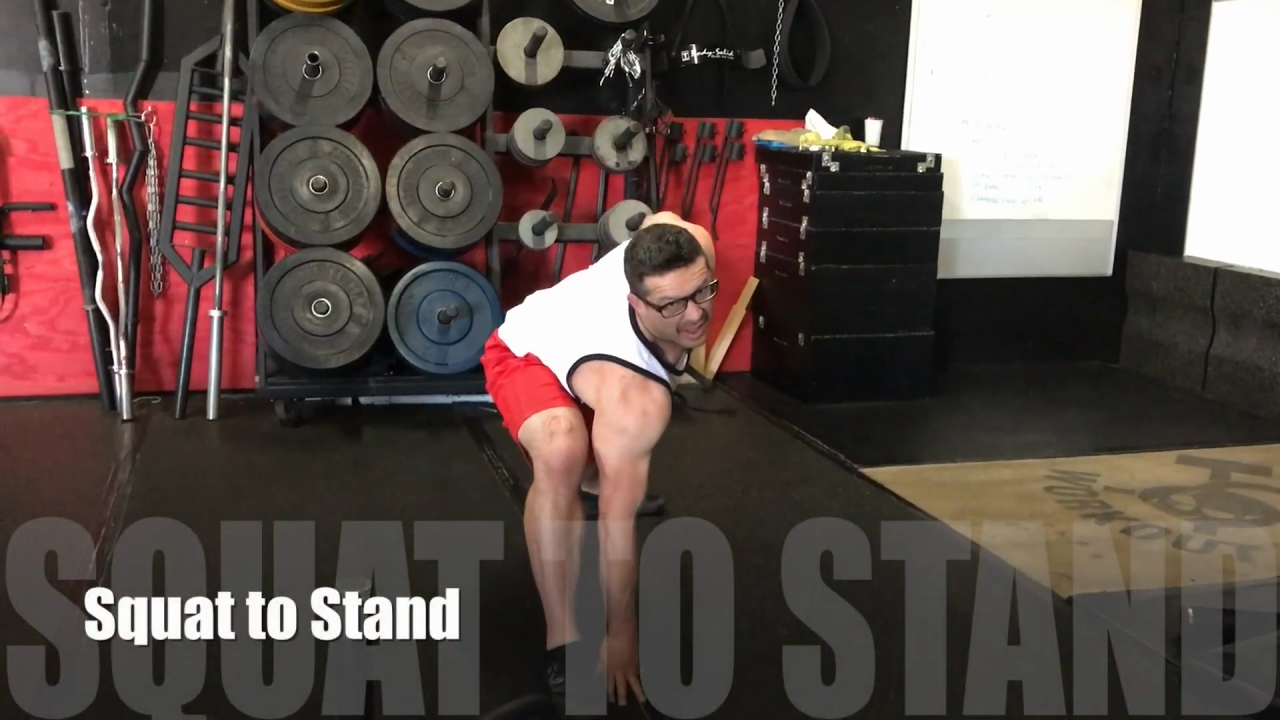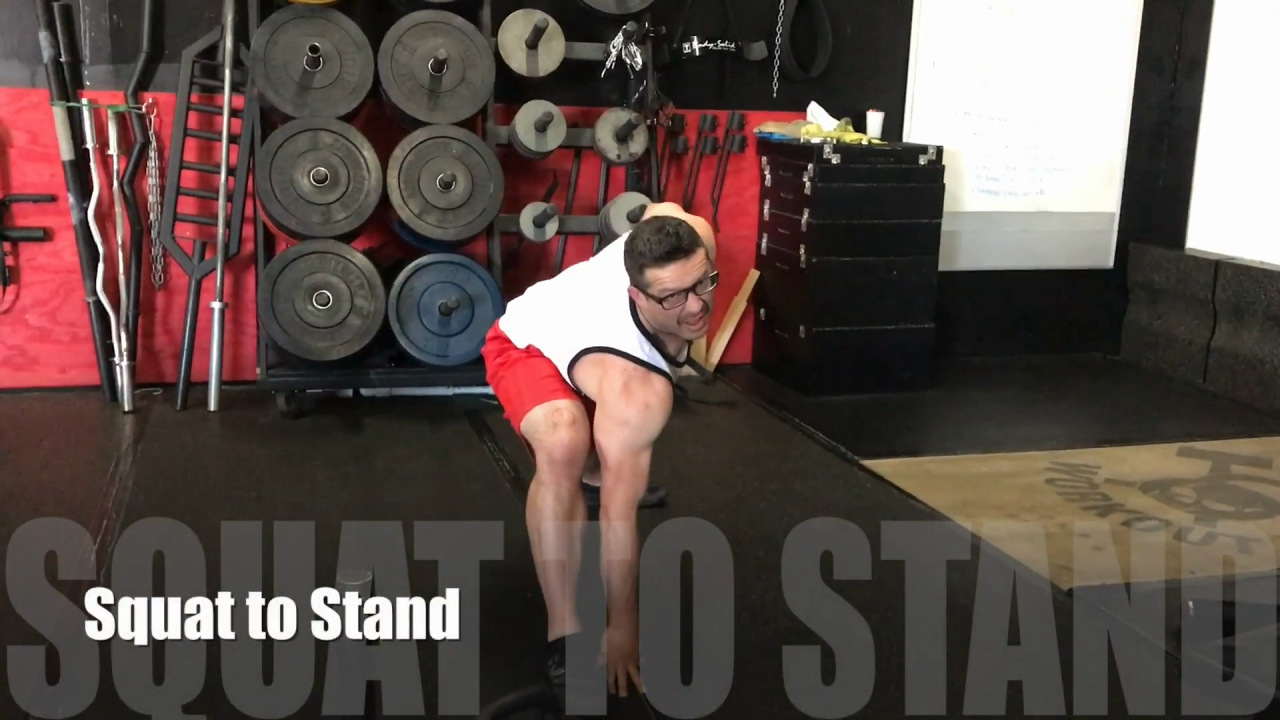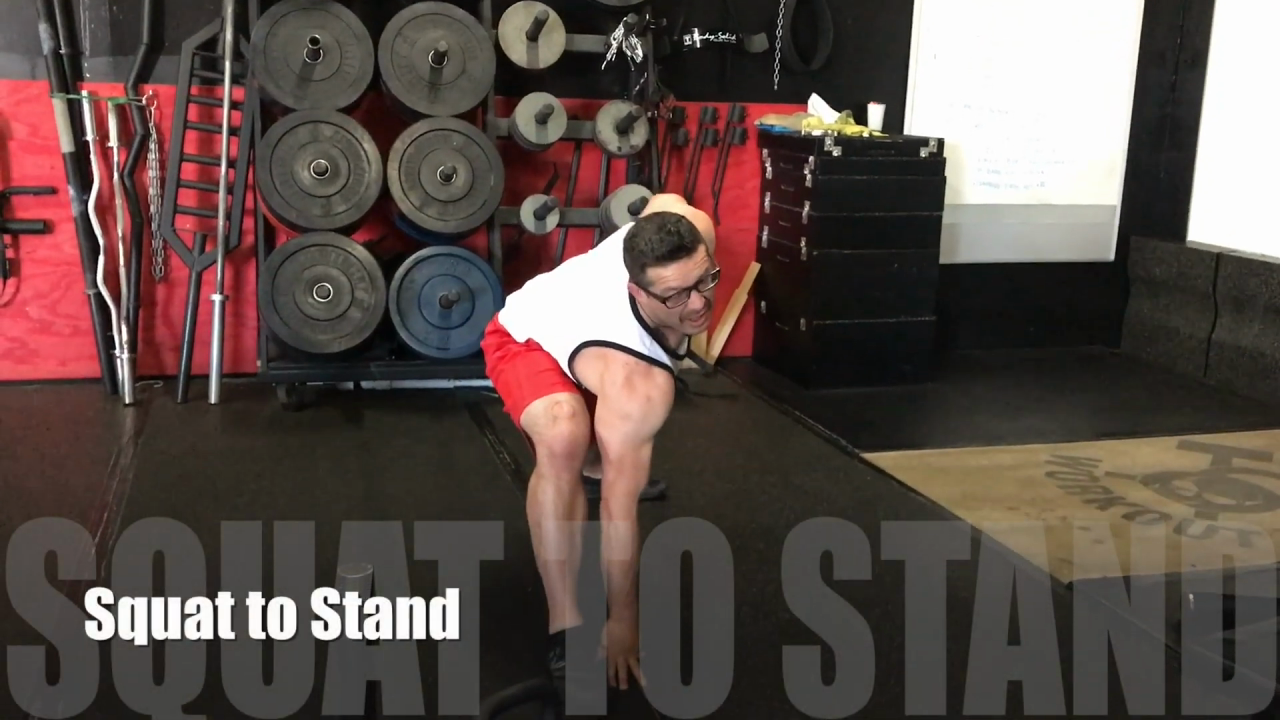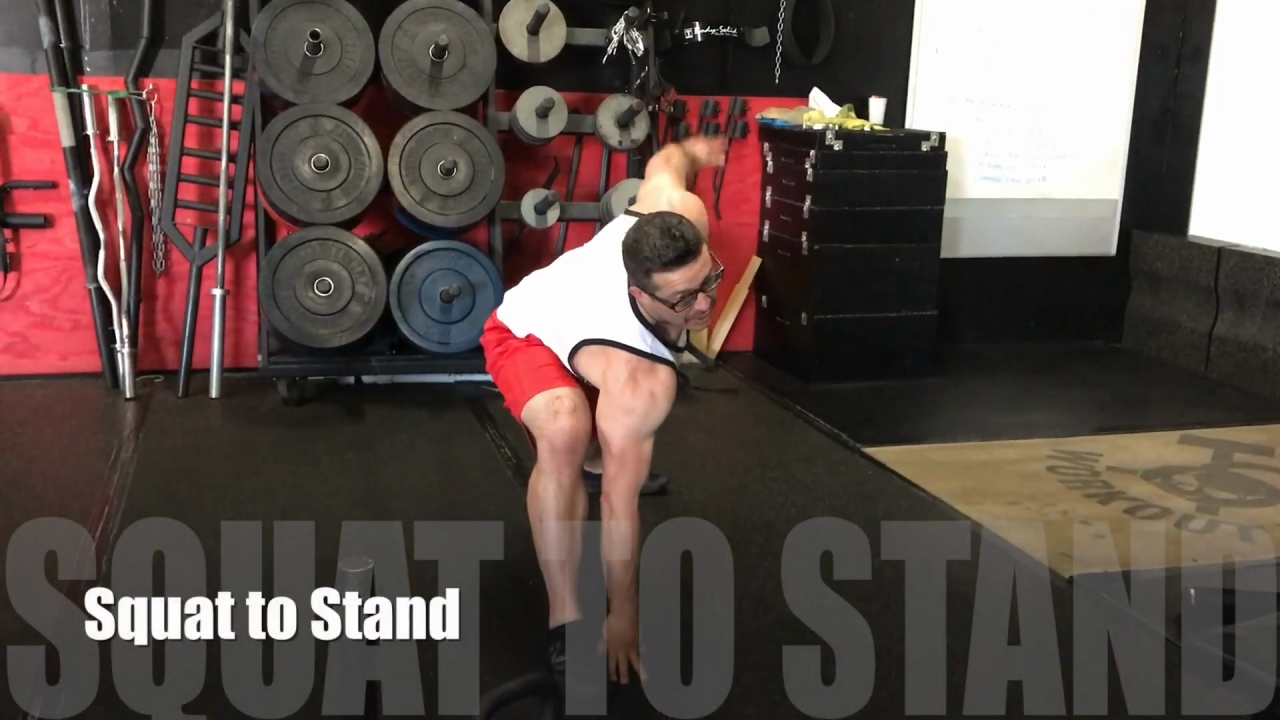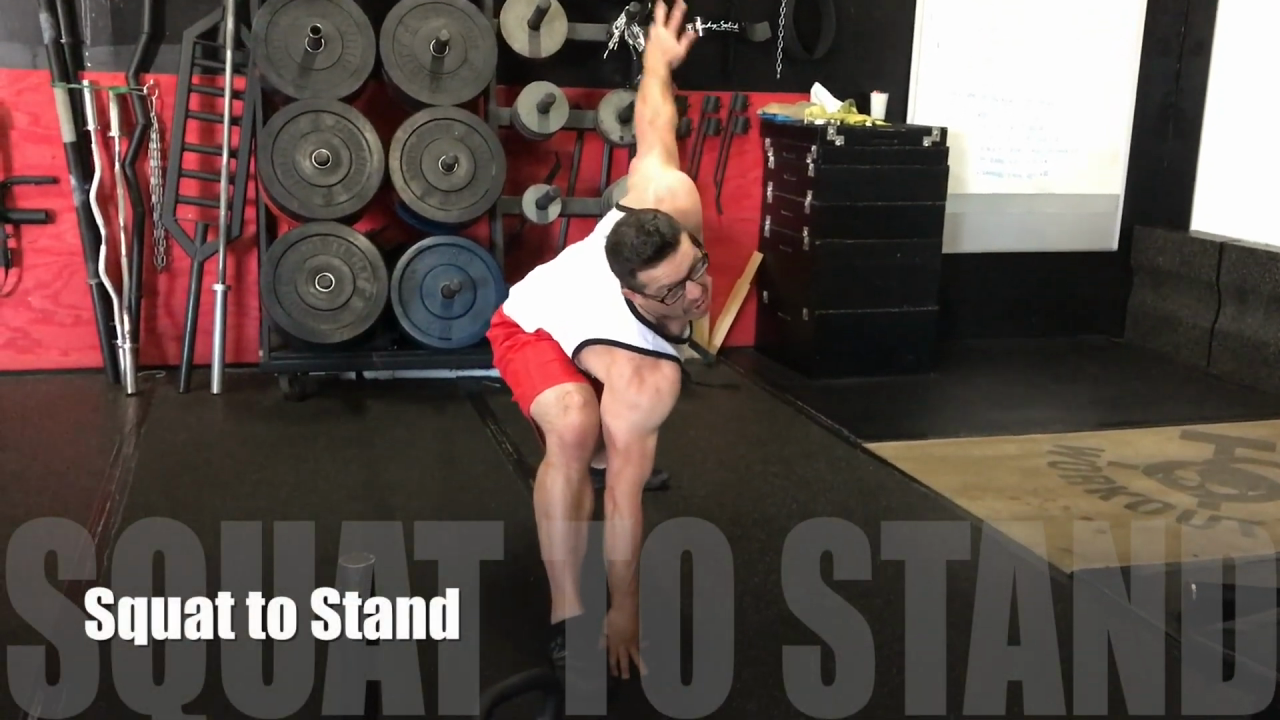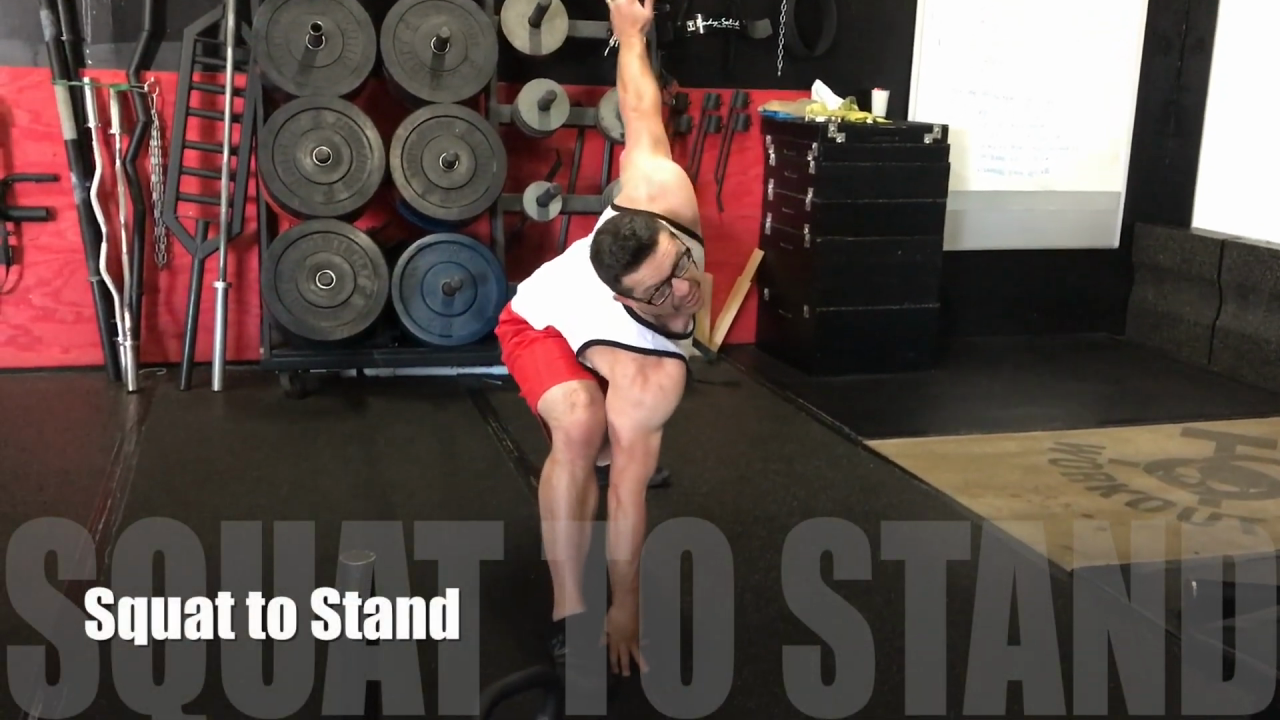
dt=0.2s
person 1, frame 1
left shoulder: (688, 247)
right shoulder: (632, 393)
left elbow: (659, 217)
right elbow: (617, 519)
right wrist: (622, 639)
left hip: (571, 323)
right hip: (526, 352)
right knee: (561, 453)
left ankle: (596, 464)
right ankle: (563, 644)
person 1, frame 2
left shoulder: (689, 238)
right shoulder: (633, 387)
left elbow: (659, 207)
right elbow: (618, 512)
right wrist: (622, 631)
left hip: (572, 316)
right hip: (526, 343)
right knee: (565, 445)
left ankle: (597, 461)
right ankle: (564, 634)
person 1, frame 3
left shoulder: (688, 227)
right shoulder: (634, 382)
left elbow: (665, 201)
right elbow: (618, 508)
right wrist: (623, 626)
left hip: (565, 308)
right hip: (524, 336)
right knee: (565, 437)
left ankle: (597, 452)
right ankle: (565, 626)
person 1, frame 4
left shoulder: (682, 218)
right shoulder: (633, 370)
left elbow: (665, 163)
right elbow: (619, 507)
left wrist: (687, 153)
right wrist: (622, 621)
left hip: (561, 303)
right hip: (523, 333)
right knee: (569, 444)
left ankle: (606, 448)
right ankle: (565, 621)
person 1, frame 5
left shoulder: (668, 201)
right shoulder: (645, 373)
left elbow: (653, 125)
right elbow: (623, 495)
left wrist: (659, 59)
right wrist: (624, 613)
left hip: (569, 296)
right hip: (530, 325)
left knee: (621, 436)
right knee: (575, 431)
left ankle: (605, 441)
right ankle: (568, 614)
person 1, frame 6
left shoulder: (662, 197)
right shoulder: (651, 373)
left elbow: (641, 115)
right elbow: (627, 492)
right wrist: (626, 613)
left hip: (572, 292)
right hip: (539, 324)
left knee: (627, 437)
right knee: (581, 428)
right ankle: (570, 613)
